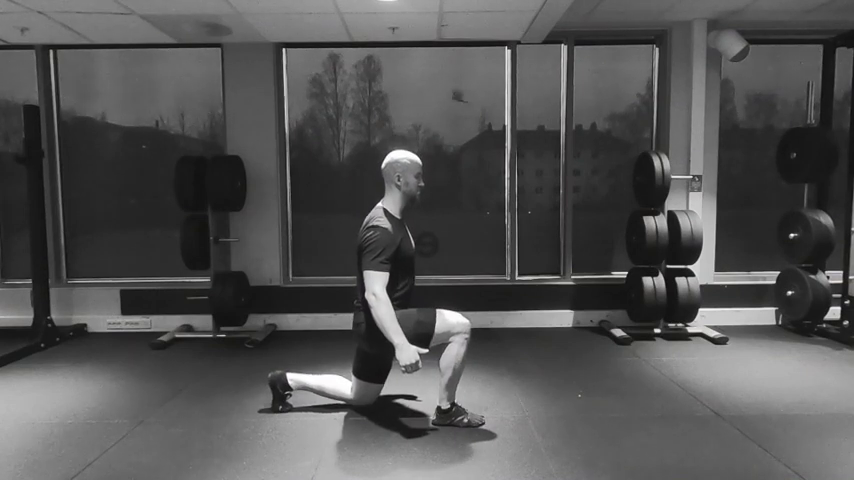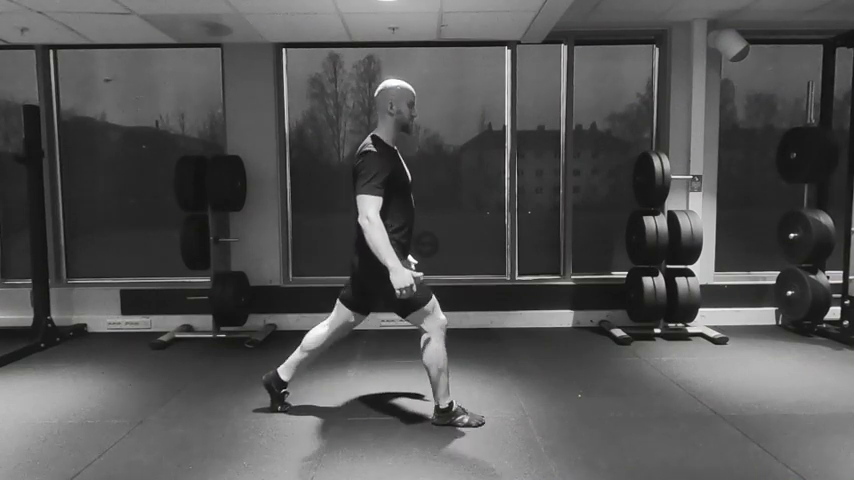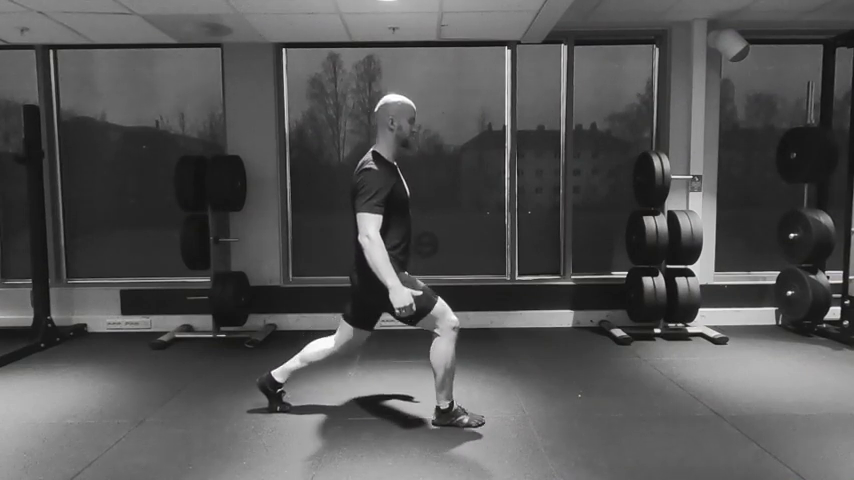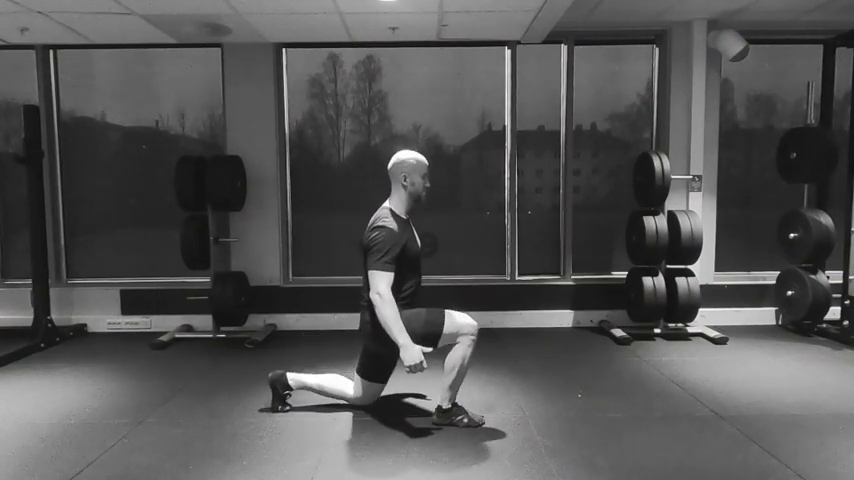
dt=1s
person 1, frame 1
left shoulder: (390, 220)
right shoulder: (381, 230)
right elbow: (374, 295)
left wrist: (397, 337)
right wrist: (401, 344)
left hip: (378, 324)
right hip: (381, 324)
left knee: (359, 396)
right knee: (460, 328)
left ankle: (286, 381)
right ankle: (446, 409)
person 1, frame 2
left shoulder: (386, 151)
right shoulder: (375, 155)
right elbow: (368, 217)
left wrist: (401, 256)
right wrist: (396, 268)
left hip: (376, 261)
right hip: (381, 263)
left knee: (337, 324)
right knee: (435, 324)
left ankle: (279, 378)
right ankle: (445, 409)
person 1, frame 3
left shoulder: (385, 166)
right shoulder: (375, 173)
right elbow: (368, 236)
left wrist: (397, 276)
right wrist: (395, 287)
left hip: (375, 276)
right hip: (380, 278)
left knee: (343, 342)
right knee: (447, 325)
left ankle: (274, 379)
right ankle: (445, 410)
person 1, frame 4
left shoulder: (397, 218)
right shoulder: (387, 230)
right elbow: (379, 294)
left wrist: (402, 337)
right wrist: (406, 345)
left hip: (385, 322)
right hip: (387, 323)
left knee: (360, 395)
right knee: (467, 329)
left ankle: (285, 380)
right ankle: (446, 409)
